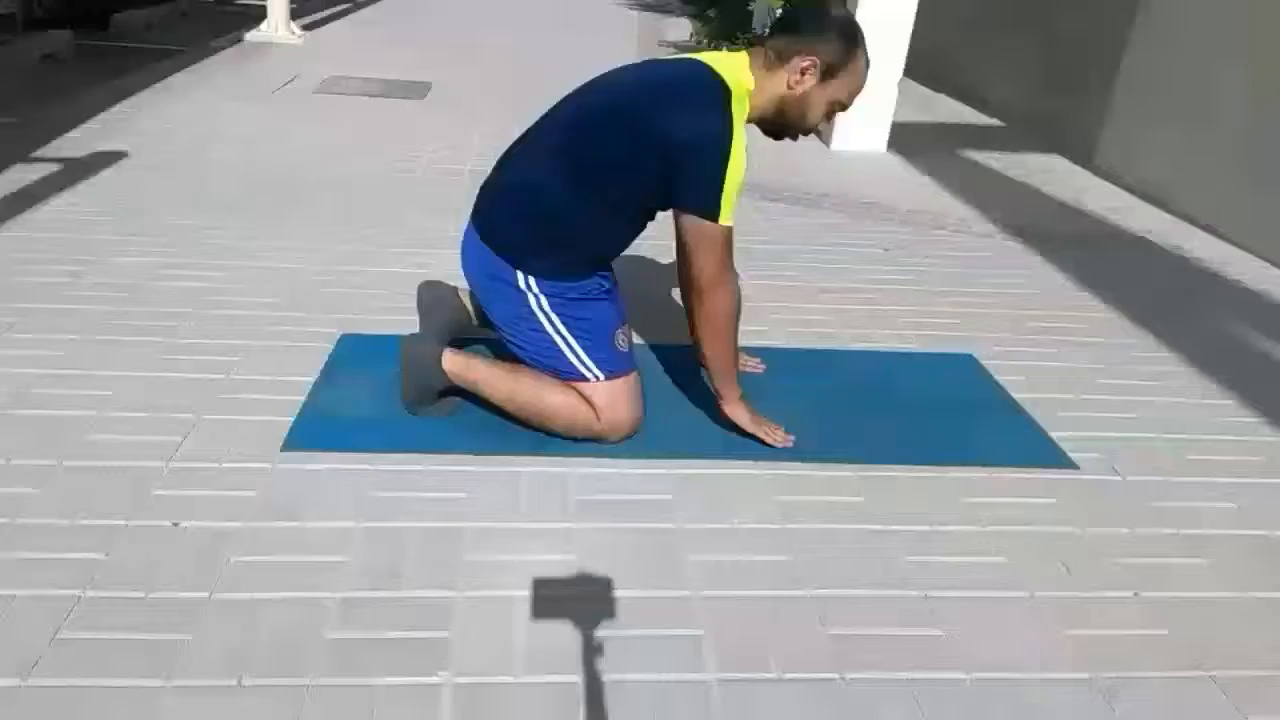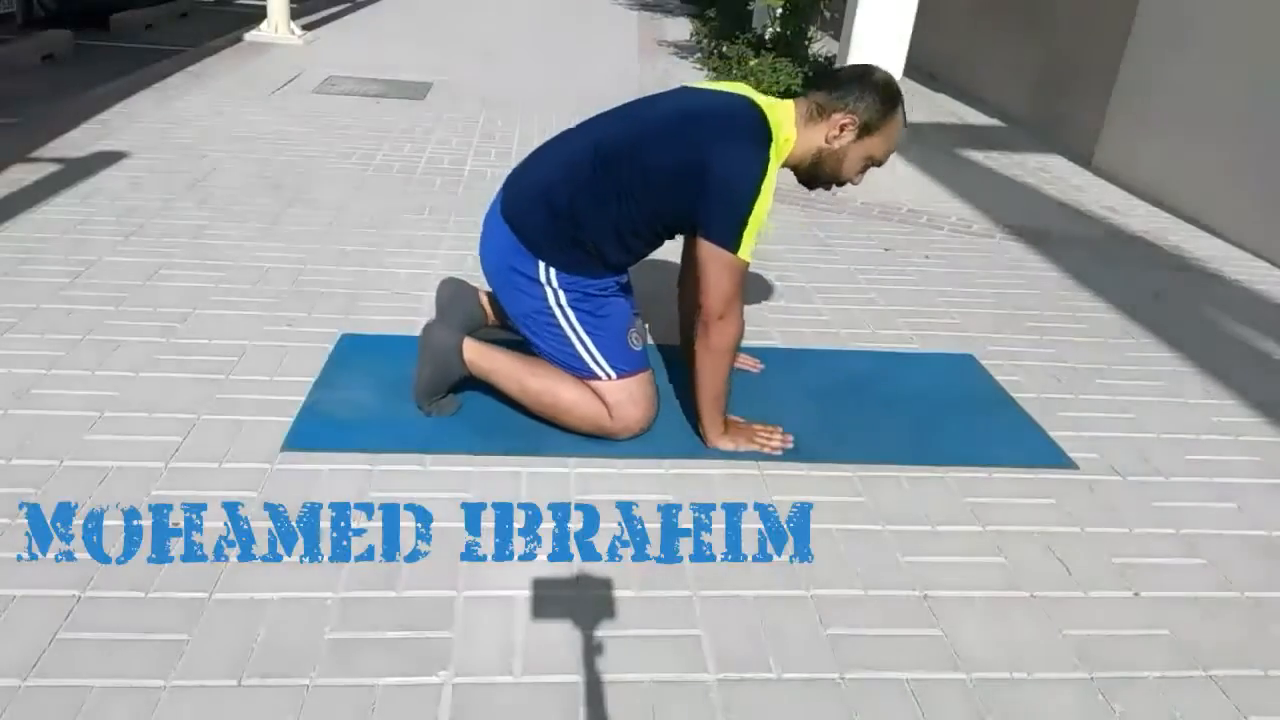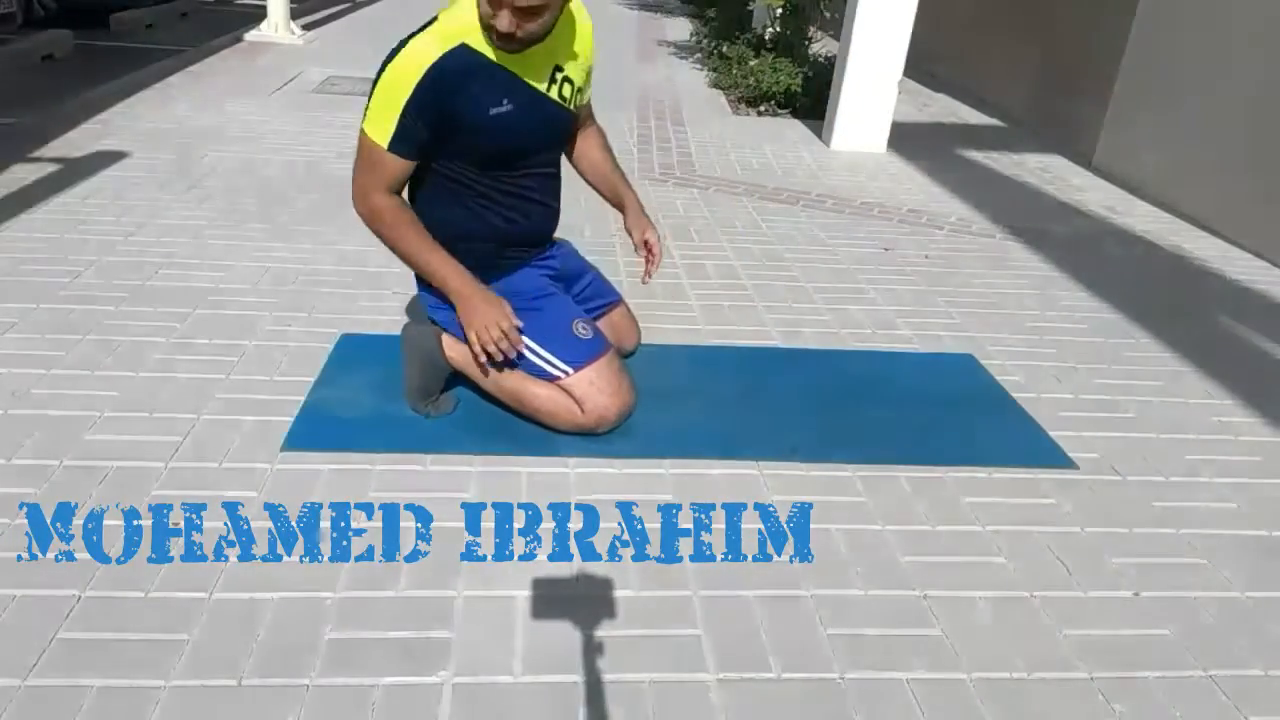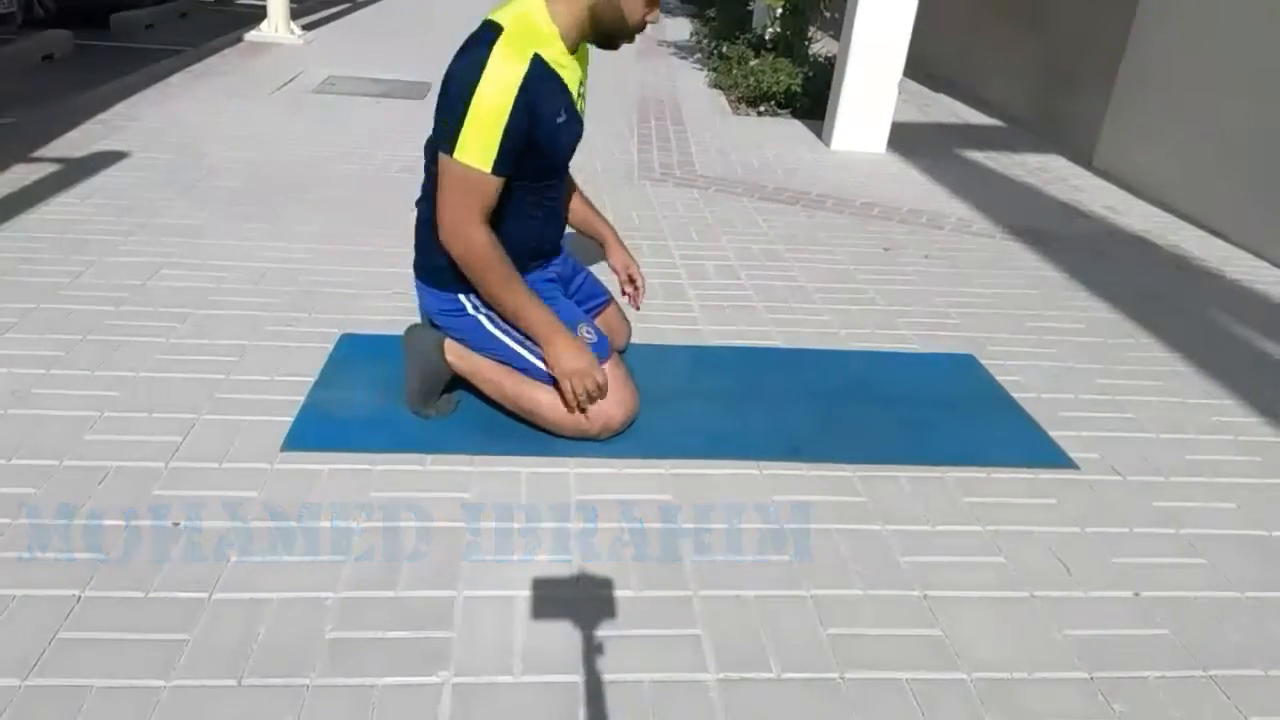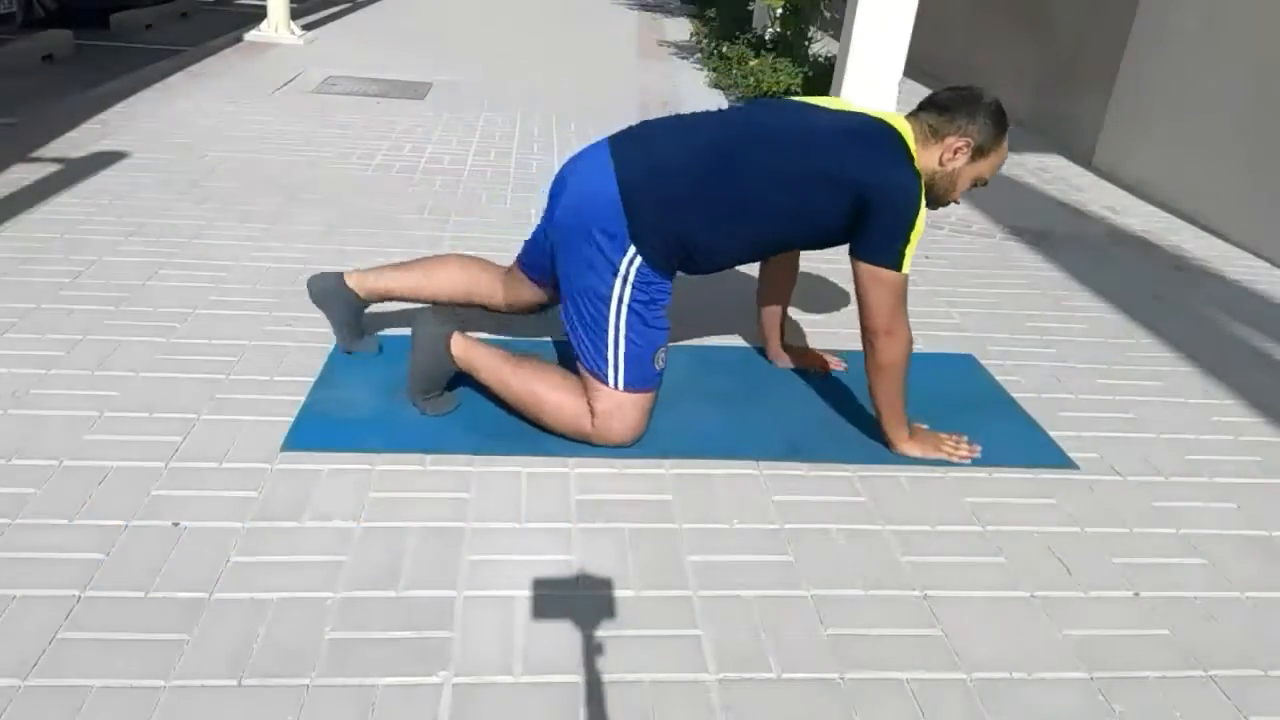
dt=1s
person 1, frame 1
left shoulder: (709, 82)
right shoulder: (711, 127)
left elbow: (692, 248)
right elbow: (711, 282)
left wrist: (709, 344)
right wrist: (730, 397)
left hip: (517, 229)
right hip: (526, 259)
right knee: (615, 416)
left ankle: (459, 308)
right ankle: (446, 361)
person 1, frame 2
left shoulder: (742, 114)
right shoulder: (745, 160)
left elbow: (699, 257)
right elbow: (718, 311)
left wrist: (695, 347)
right wrist: (714, 426)
left hip: (538, 227)
right hip: (540, 254)
left knee: (628, 350)
right knee: (629, 411)
left ankle: (480, 308)
right ankle: (463, 352)
person 1, frame 3
right shoulder: (428, 64)
right elbow: (374, 195)
left wrist: (632, 208)
right wrist: (466, 295)
left hip: (539, 250)
right hip: (478, 274)
left knee: (622, 335)
right knee: (608, 403)
left ankle: (477, 335)
right ankle: (449, 348)
person 1, frame 4
left shoulder: (564, 47)
right shoulder: (505, 65)
right elbow: (459, 228)
left wrist: (609, 239)
right wrist: (551, 338)
right hip: (473, 282)
left knee: (614, 335)
right knee: (612, 407)
left ankle: (451, 328)
right ankle: (450, 353)
person 1, frame 5
left shoulder: (853, 133)
right shoulder: (895, 184)
left elbow: (780, 234)
right elbow: (885, 331)
left wrist: (775, 348)
right wrist: (899, 433)
left hip: (605, 168)
right hip: (623, 227)
left knee: (515, 290)
right knee: (614, 421)
left ankle: (346, 288)
right ankle: (454, 350)
